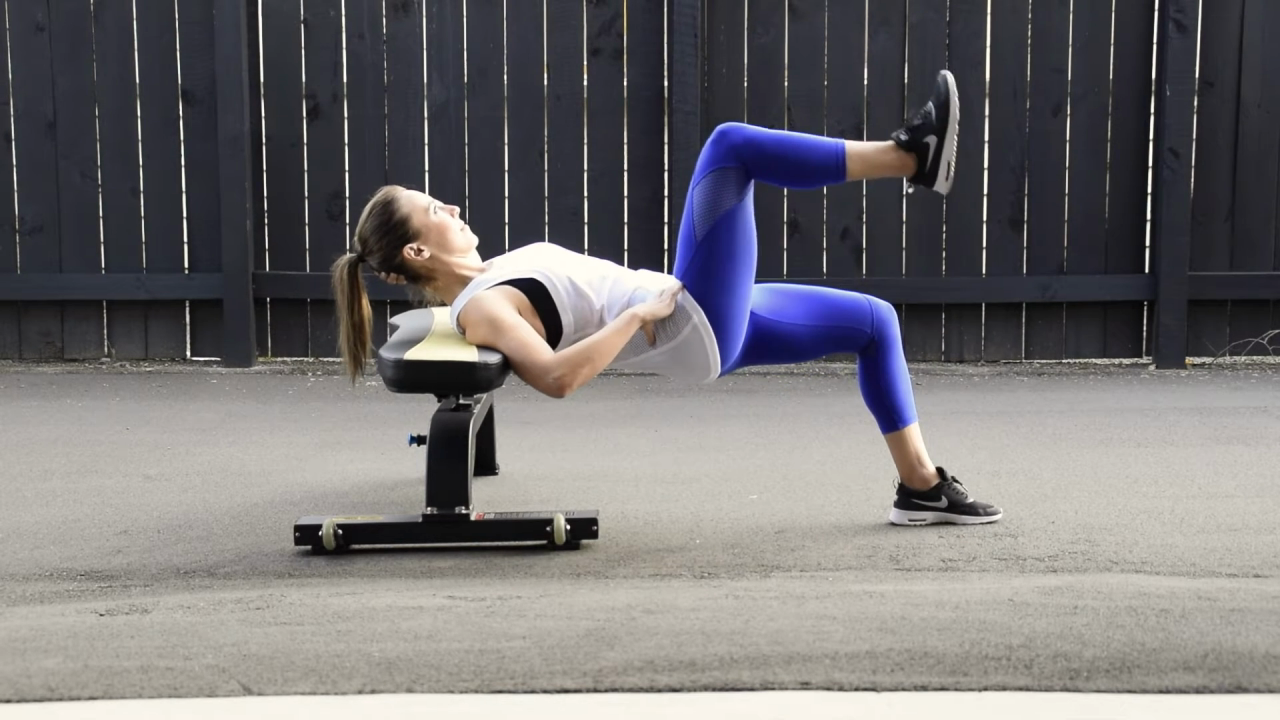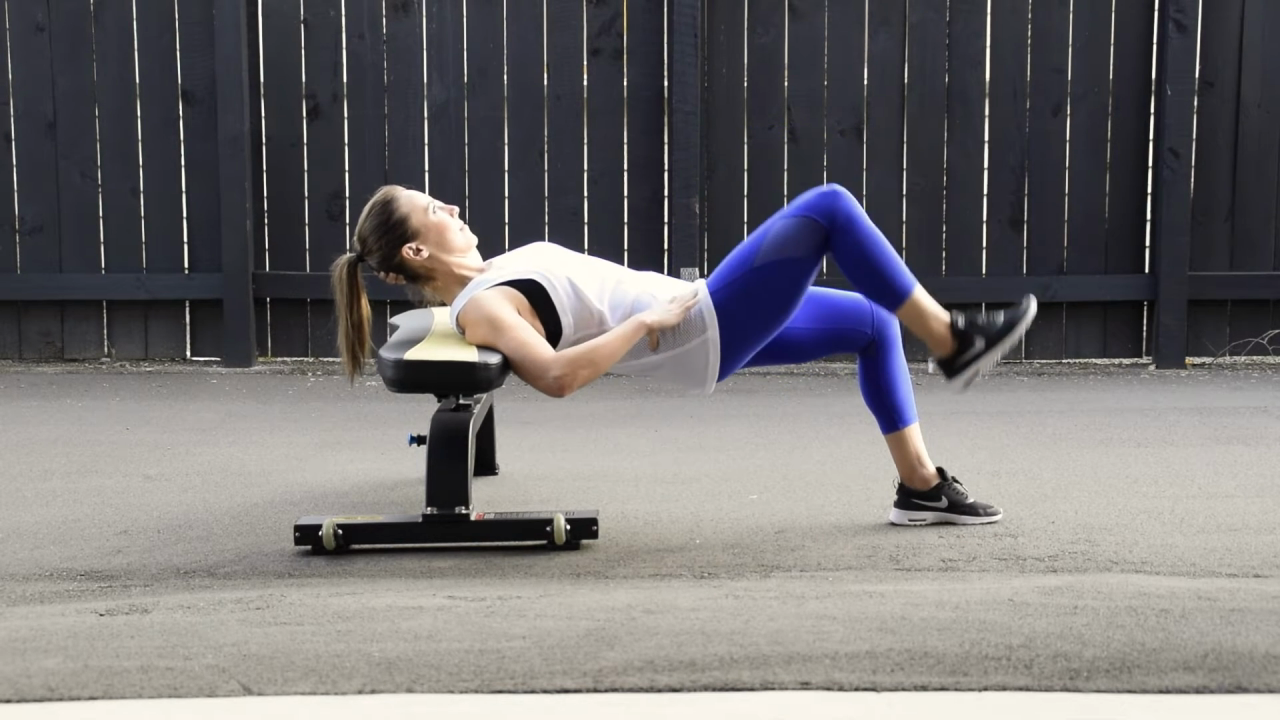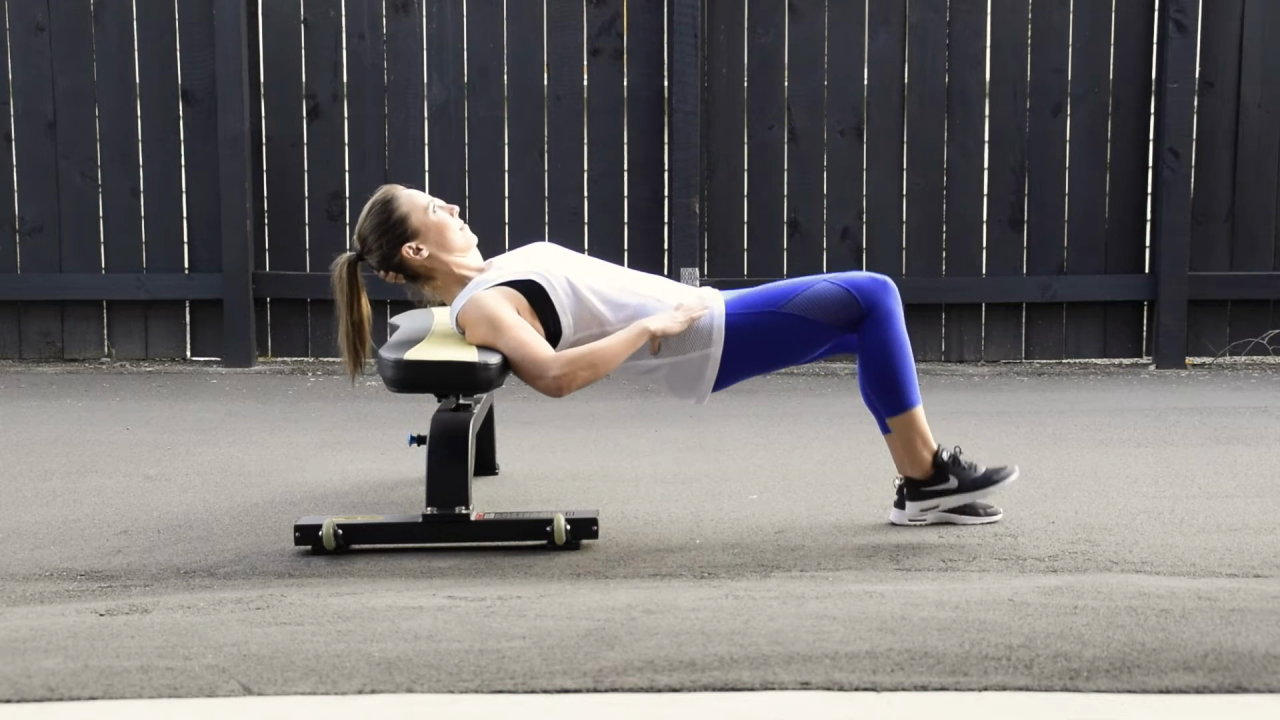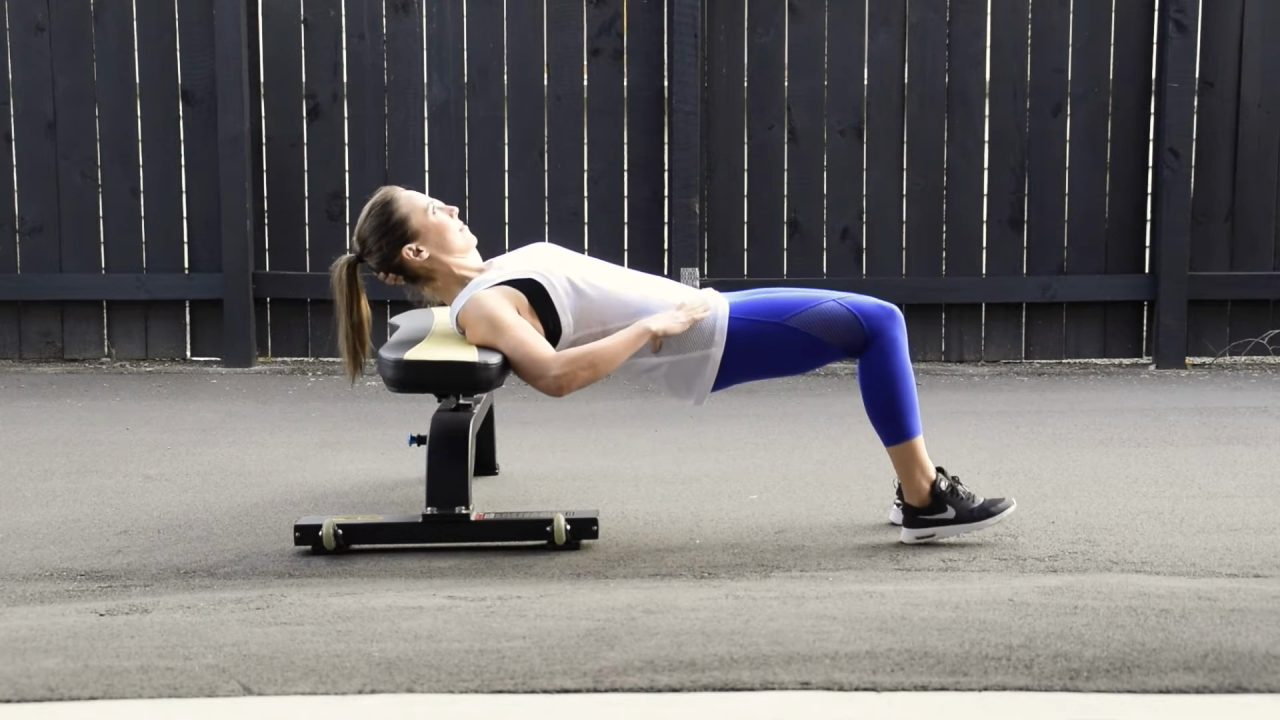
dt=0.4s
person 1, frame 1
left shoulder: (487, 283)
right shoulder: (479, 311)
right elbow: (558, 377)
right wrist: (641, 315)
left hip: (704, 323)
right hip: (693, 329)
left knee: (873, 322)
right knee: (728, 145)
left ankle: (921, 489)
right ankle: (914, 157)
person 1, frame 2
left shoulder: (488, 283)
right shoulder: (478, 311)
right elbow: (557, 376)
right wrist: (650, 319)
left hip: (703, 318)
right hip: (700, 335)
left knee: (873, 321)
right knee: (827, 207)
left ankle: (921, 488)
right ankle: (952, 339)
person 1, frame 3
left shoulder: (486, 281)
right shoulder: (479, 309)
right elbow: (557, 375)
right wrist: (653, 328)
left hip: (703, 316)
right hip: (700, 346)
left knee: (870, 308)
right knee: (873, 294)
left ankle: (918, 482)
right ankle: (926, 472)
person 1, frame 4
left shoulder: (487, 280)
right shoulder: (479, 308)
right elbow: (556, 375)
right wrist: (653, 328)
left hip: (702, 317)
right hip: (702, 346)
left knee: (876, 321)
right knee: (878, 323)
left ankle: (919, 483)
right ankle: (925, 499)
